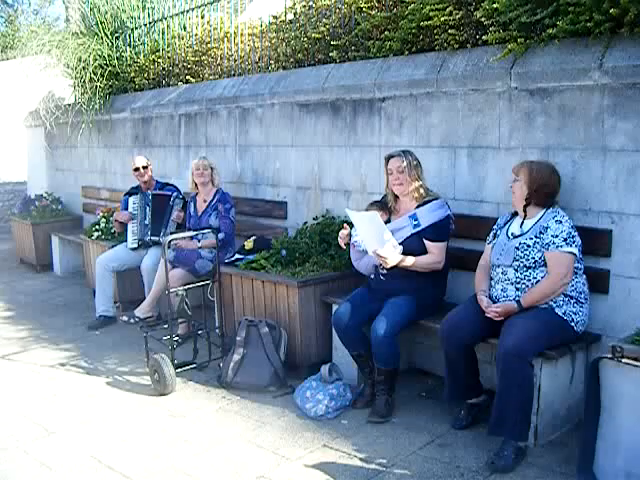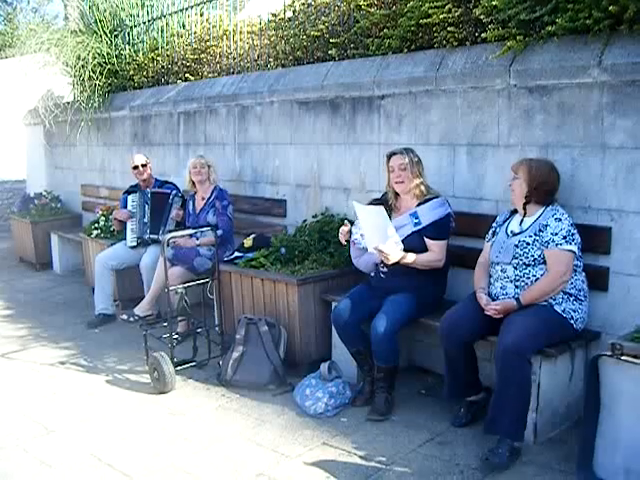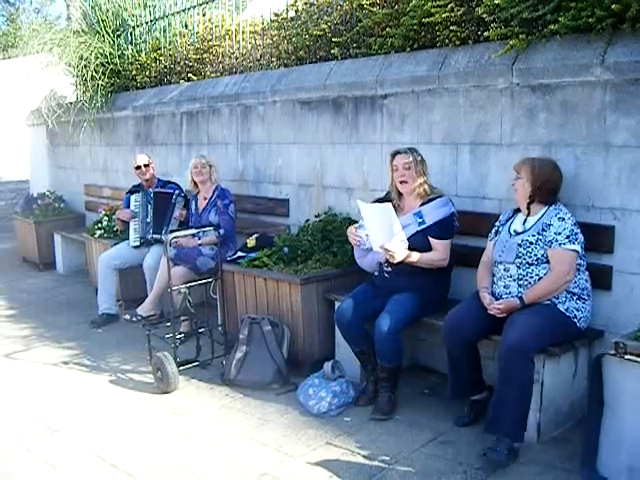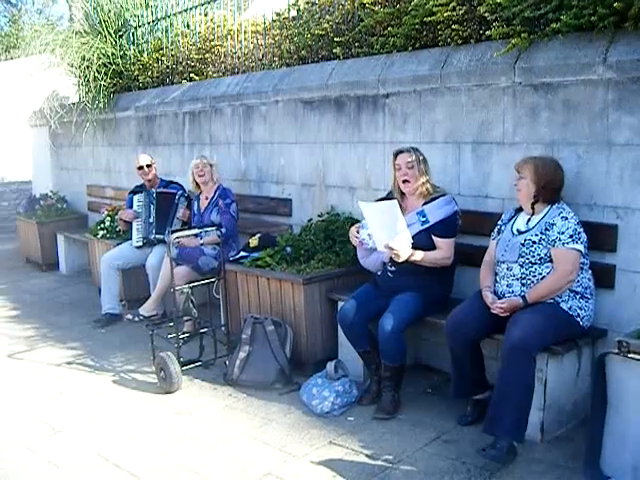
dt=0.1s
person 1, frame 1
left shoulder: (557, 223)
right shoulder: (505, 221)
left elbow: (560, 279)
right elbow: (485, 264)
left wrist: (516, 305)
right wrist: (483, 295)
left hip: (549, 308)
right hip: (499, 303)
left knee: (512, 348)
right knee: (452, 328)
left ankle: (515, 439)
right ankle: (474, 397)
person 1, frame 2
left shoulder: (556, 221)
right shoulder: (504, 219)
left elbow: (559, 276)
right elbow: (484, 262)
left wrist: (515, 302)
right wrist: (482, 293)
left hip: (549, 306)
right hip: (498, 301)
left knee: (511, 346)
right knee: (451, 326)
left ankle: (510, 437)
right ankle: (473, 395)
person 1, frame 3
left shoulder: (559, 220)
right shoulder: (507, 218)
left elbow: (562, 276)
right elbow: (487, 260)
left wrist: (519, 301)
right wrist: (485, 292)
left hip: (552, 305)
right hip: (501, 300)
left knee: (514, 344)
right knee: (455, 325)
left ankle: (507, 438)
right ankle: (476, 394)
person 1, frame 4
left shoulder: (562, 220)
right shoulder: (510, 217)
left elbow: (566, 275)
right elbow: (490, 260)
left wrist: (522, 301)
right wrist: (487, 291)
left hip: (555, 304)
right hip: (504, 299)
left knee: (517, 343)
right knee: (457, 324)
left ankle: (507, 436)
right ankle: (479, 393)
person 2, frame 1
left shoulder: (432, 210)
right shoulder: (385, 205)
left elbow: (437, 261)
left wrist: (399, 260)
right wrist: (348, 235)
left hip: (417, 291)
right hip: (379, 285)
left knee: (381, 329)
right knee: (341, 318)
left ankle: (385, 393)
right ankle: (370, 380)
person 2, frame 2
left shoulder: (433, 208)
right shoulder: (385, 202)
left elbow: (438, 259)
right elbow: (366, 235)
left wrist: (401, 257)
right wrist: (349, 232)
left hip: (417, 288)
right hip: (379, 282)
left knee: (381, 327)
right knee: (341, 315)
left ankle: (384, 391)
right ankle: (370, 378)
person 2, frame 3
left shoulder: (437, 208)
right shoulder: (388, 201)
left elbow: (442, 258)
right elbow: (369, 233)
left wrist: (406, 256)
right wrist: (354, 232)
left hip: (420, 287)
right hip: (382, 282)
left knee: (385, 326)
right knee: (344, 314)
left ankle: (388, 391)
right ankle: (373, 377)
person 2, frame 4
left shoulder: (440, 206)
right shoulder: (391, 201)
left elbow: (446, 257)
right elbow: (372, 234)
left wrist: (411, 254)
right wrist: (357, 232)
left hip: (423, 286)
right hip: (385, 281)
left knee: (389, 326)
right knee: (347, 314)
left ankle: (391, 390)
right ankle: (376, 377)
person 3, frame 1
left shoulder: (222, 198)
right shoulder: (192, 201)
left elbow: (226, 236)
right elbow: (189, 231)
left wrist: (196, 244)
right wrist: (184, 242)
left hip: (217, 255)
right hip: (196, 253)
left knee: (169, 256)
right knee: (175, 275)
left ankle: (148, 307)
right ankle: (183, 326)
person 3, frame 2
left shoulder: (220, 195)
right shoulder: (191, 199)
left elbow: (225, 233)
right elbow: (188, 230)
left wrist: (195, 242)
right wrist: (183, 240)
left hip: (215, 252)
right hip: (195, 251)
left knee: (167, 255)
right knee: (174, 273)
left ankle: (147, 306)
right ankle: (182, 324)
person 3, frame 3
left shoulder: (222, 195)
right shoulder: (194, 199)
left elbow: (226, 232)
right elbow: (192, 230)
left wrist: (197, 242)
right wrist: (184, 239)
left hip: (218, 252)
right hip: (198, 251)
left knee: (170, 255)
right knee: (176, 273)
left ankle: (150, 306)
right ankle: (185, 324)
person 3, frame 4
left shoulder: (224, 194)
right shoulder: (197, 199)
left elbow: (228, 231)
right elbow: (195, 230)
left wrist: (199, 241)
right wrist: (187, 240)
left hip: (221, 252)
right hip: (201, 251)
left knee: (172, 254)
right knee: (179, 273)
left ankle: (153, 305)
right ankle: (189, 323)
person 4, frame 1
left shoulder: (169, 190)
right shoulder: (130, 195)
left elbow: (185, 214)
right elbow: (119, 229)
left wrist: (181, 217)
right wrist: (117, 217)
left knee: (148, 265)
right knee: (102, 262)
right ankle: (105, 313)
person 4, frame 2
left shoulder: (168, 188)
right shoulder: (129, 194)
right elbow: (118, 227)
right wrist: (116, 215)
left knee: (147, 263)
right knee: (102, 260)
right ankle: (105, 311)
person 4, frame 3
left shoulder: (171, 188)
right shoulder: (132, 194)
right elbow: (122, 227)
right wrist: (119, 215)
left knee: (150, 263)
right knee: (105, 260)
right ankle: (108, 311)
person 4, frame 4
left shoulder: (173, 188)
right shoulder: (135, 194)
left elbow: (189, 212)
right elbow: (124, 227)
left wrist: (186, 215)
right wrist: (122, 215)
left knee: (153, 263)
right knee: (108, 260)
right ankle: (112, 310)
